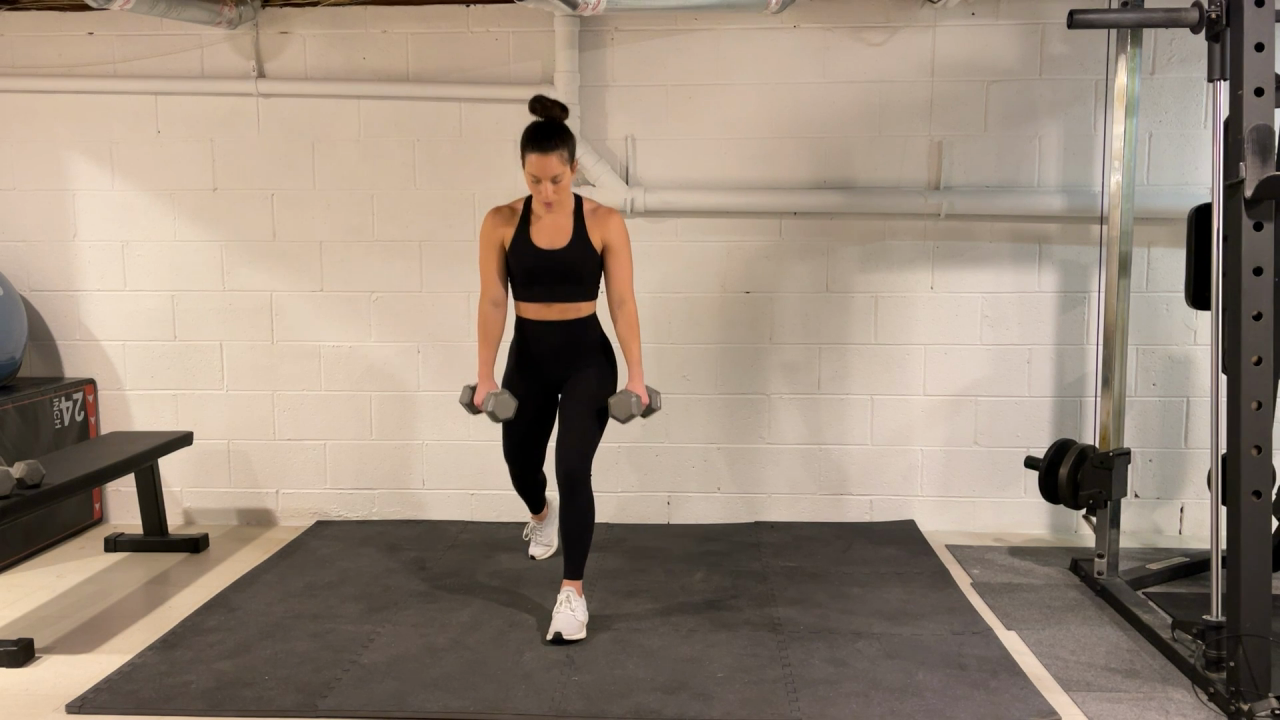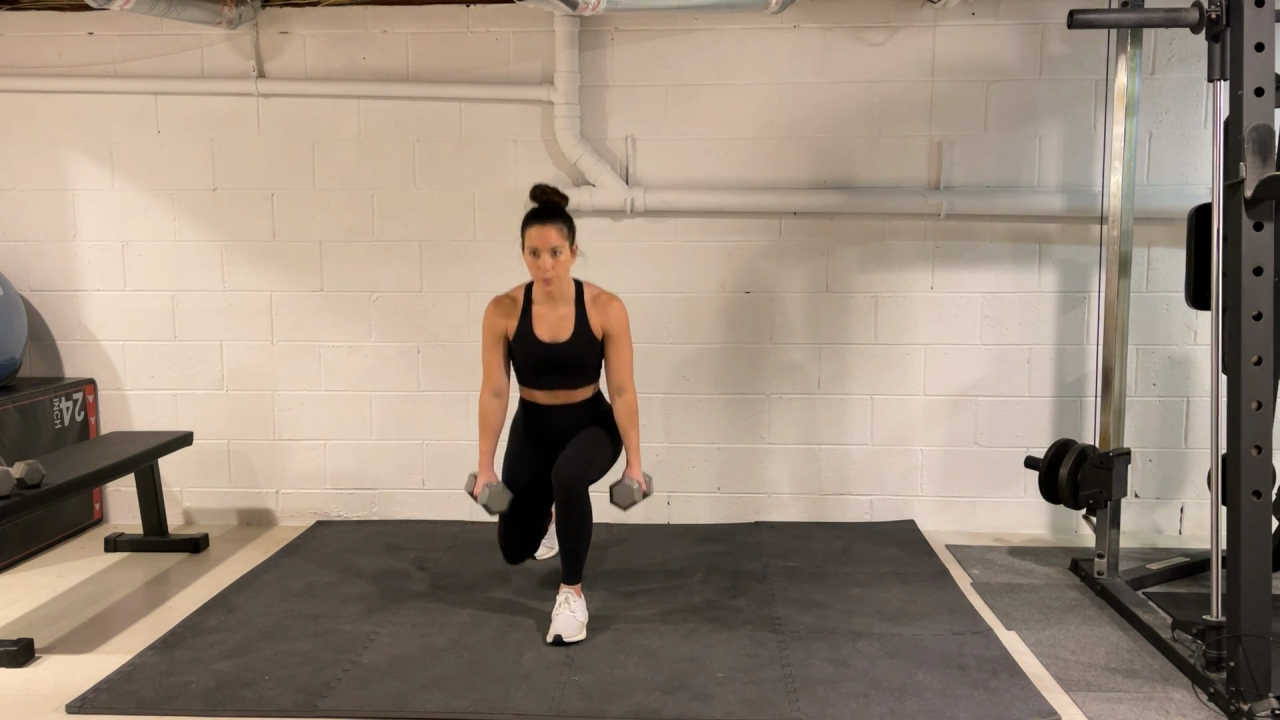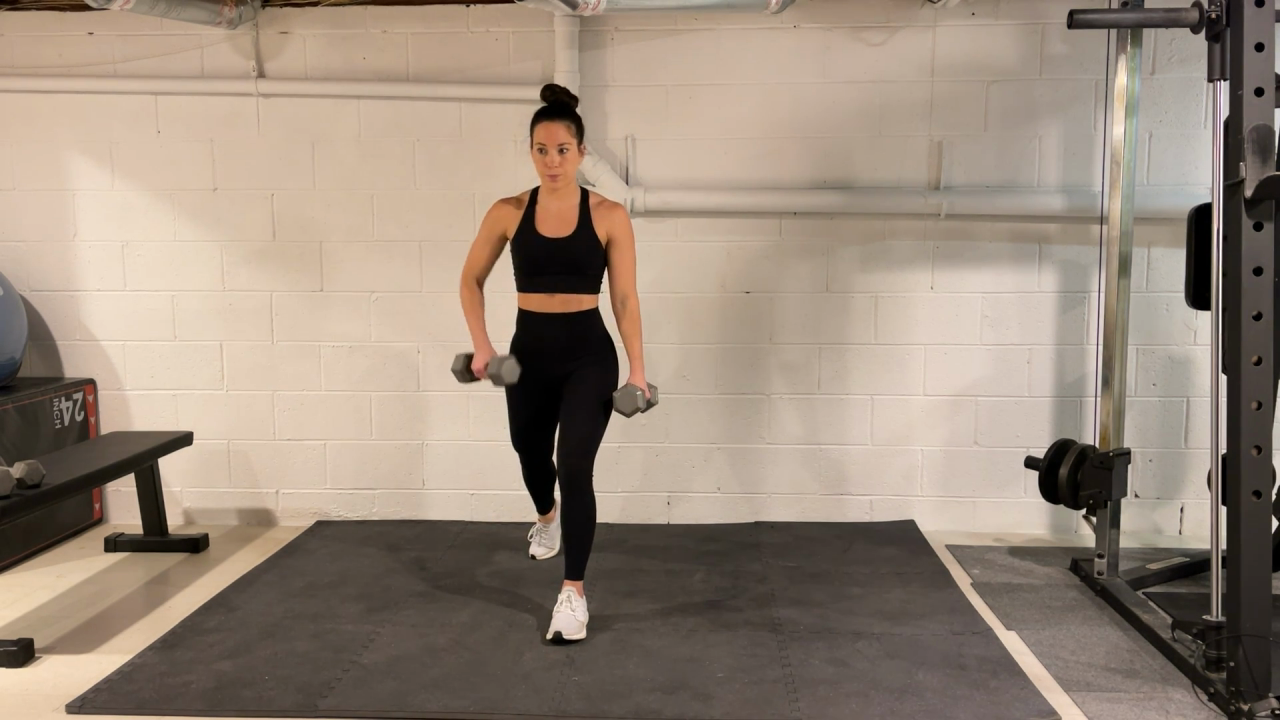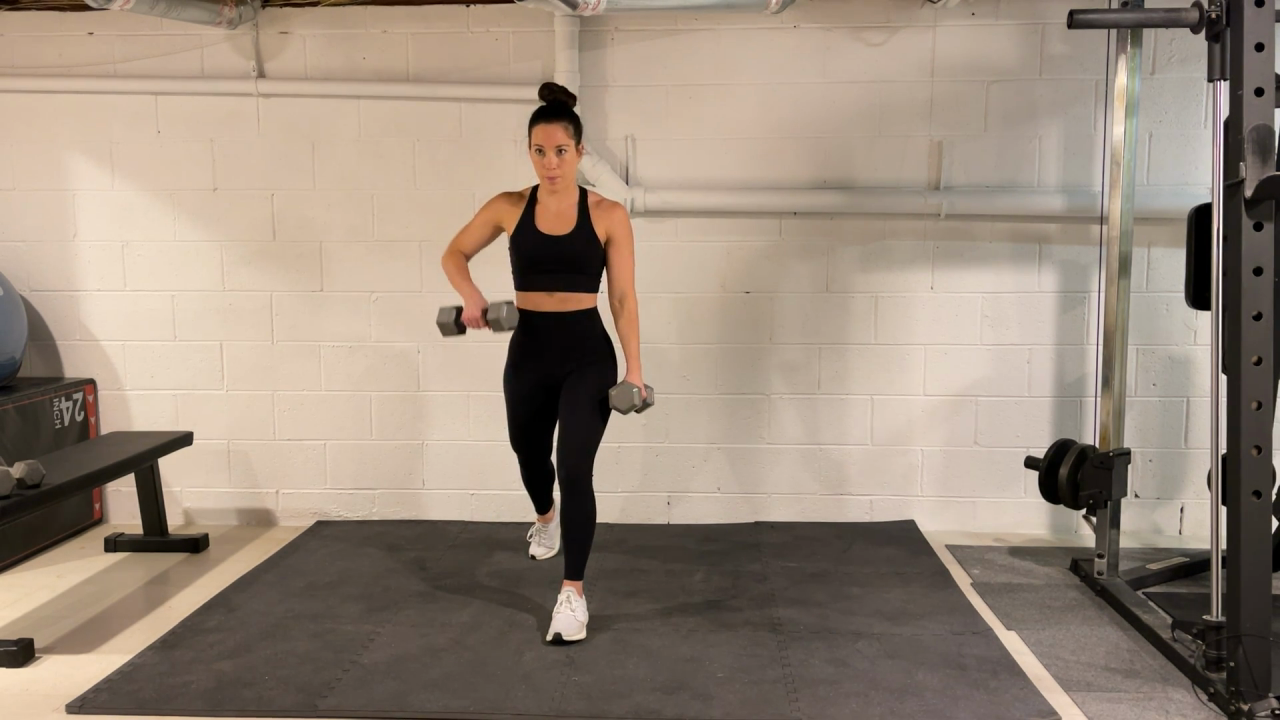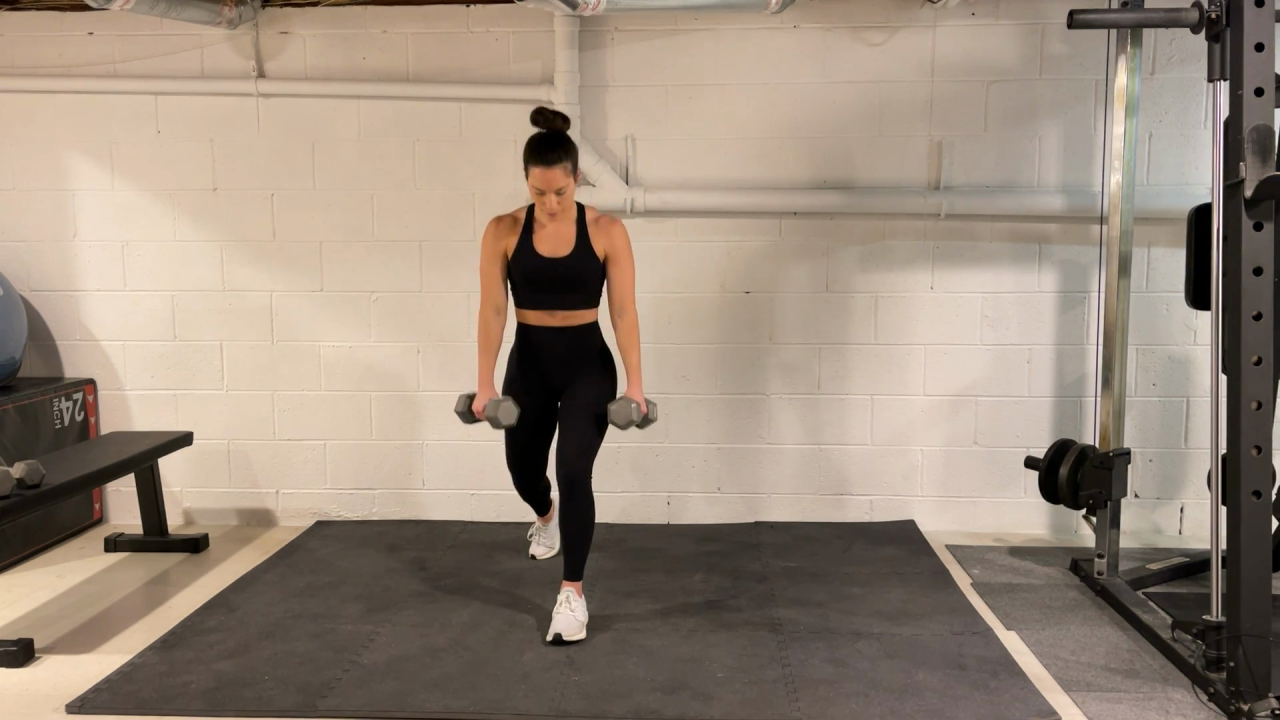
dt=1s
person 1, frame 1
left shoulder: (605, 222)
right shoulder: (501, 221)
left elbow: (622, 303)
right elbow: (492, 302)
left wrist: (635, 375)
right wrist: (485, 375)
left hip: (587, 358)
right hip: (528, 359)
left knee: (573, 468)
right knee: (520, 462)
left ankle: (573, 592)
right ankle: (541, 514)
person 1, frame 2
left shoulder: (606, 308)
right shoulder: (502, 311)
left elbow: (622, 391)
right elbow: (494, 393)
left wrist: (633, 460)
right wrist: (485, 465)
left hip: (590, 425)
right hip: (531, 429)
left knee: (569, 478)
right knee: (514, 549)
left ankle: (572, 594)
right ankle: (548, 517)
person 1, frame 3
left shoulder: (609, 215)
right shoulder: (507, 212)
left elbow: (624, 297)
right elbow: (471, 280)
left wrist: (637, 368)
right wrist: (480, 341)
left hip: (589, 354)
right hip: (528, 353)
left knee: (575, 468)
right knee: (531, 453)
left ankle: (573, 593)
right ankle: (547, 516)
person 1, frame 4
left shoulder: (608, 214)
right shoulder: (509, 207)
left elbow: (623, 296)
right elbow: (453, 253)
left wrist: (634, 366)
right wrist: (467, 293)
left hip: (586, 354)
right hip: (527, 354)
left knee: (575, 470)
right knee: (528, 453)
left ankle: (573, 593)
right ankle: (545, 516)
person 1, frame 5
left shoulder: (607, 231)
right shoulder: (503, 231)
left elbow: (623, 312)
right elbow: (492, 311)
left wrist: (635, 383)
right wrist: (484, 382)
left hip: (587, 364)
right hip: (528, 364)
left knee: (574, 471)
right knee: (523, 471)
left ankle: (573, 592)
right ankle: (546, 515)
